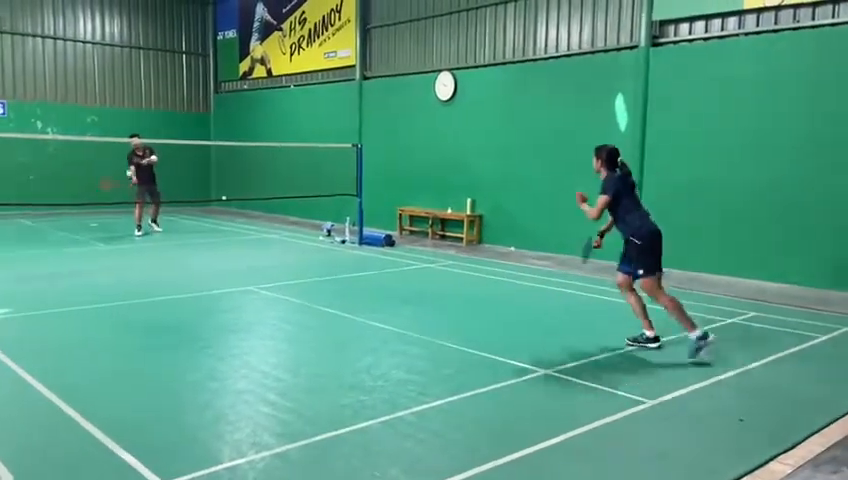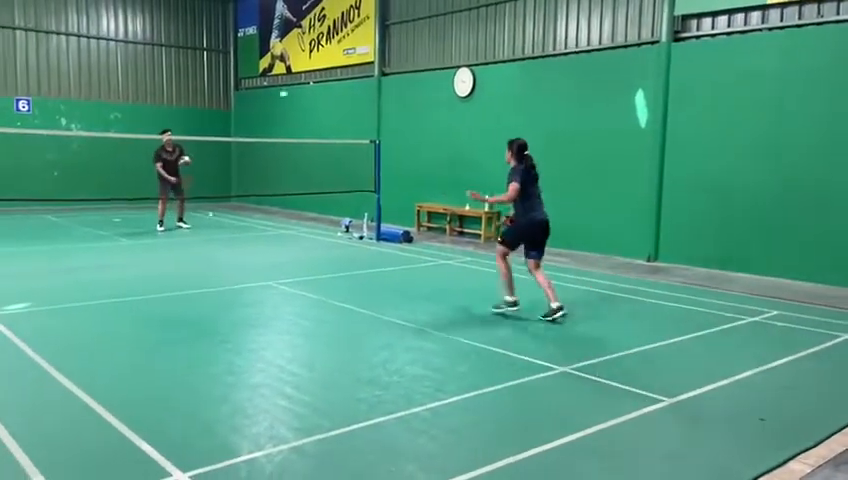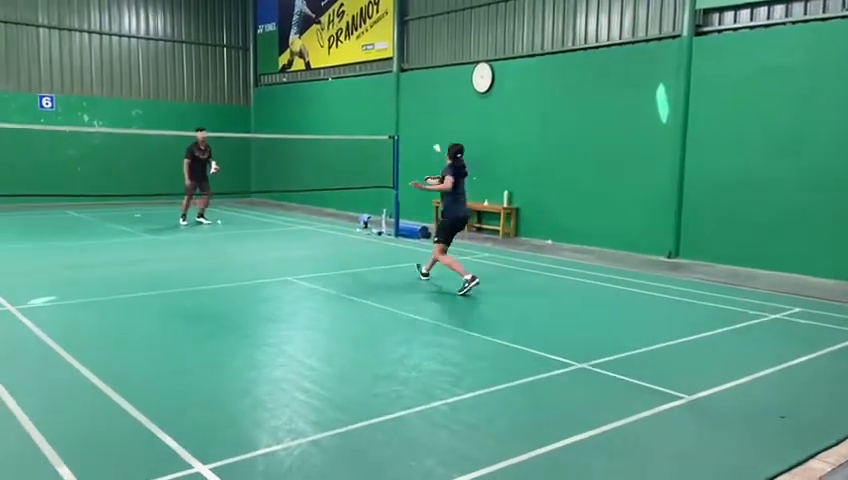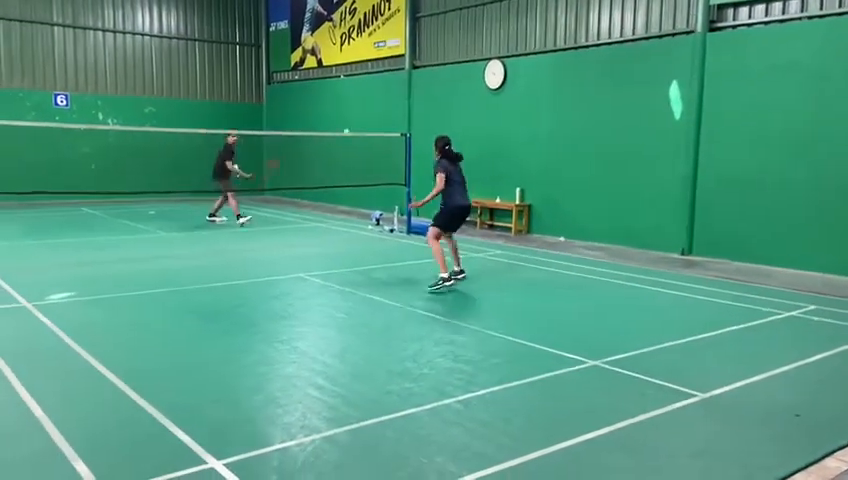
dt=0.5s
person 1, frame 1
left shoulder: (611, 181)
right shoulder: (615, 179)
left elbow: (594, 214)
left wrist: (582, 204)
right wrist: (601, 233)
left hip: (641, 238)
right hip: (636, 239)
left knee: (653, 291)
right knee: (622, 283)
left ankle: (698, 334)
right ankle: (650, 334)
person 1, frame 2
left shoulder: (516, 171)
right shoulder: (528, 170)
left elbow: (511, 196)
left wrist: (484, 199)
right wrist: (513, 215)
left hip: (526, 222)
right hip: (541, 223)
left knee: (500, 254)
right knee: (534, 268)
left ankle: (511, 299)
right ankle: (555, 306)
person 1, frame 3
left shoulder: (449, 169)
right shoulder: (458, 170)
left elbow: (447, 186)
left wrist: (425, 187)
right wrist: (431, 180)
left hip: (452, 216)
right hip: (462, 215)
left knee: (439, 254)
right knee: (436, 237)
left ankle: (468, 278)
right ankle: (426, 271)
person 1, frame 4
left shoulder: (441, 163)
right shoulder: (454, 162)
left elbow: (440, 187)
left wrist: (422, 202)
left hip: (453, 206)
right hip: (465, 206)
left knee: (432, 238)
right knee: (447, 234)
left ankle: (445, 276)
right ankle: (458, 270)
